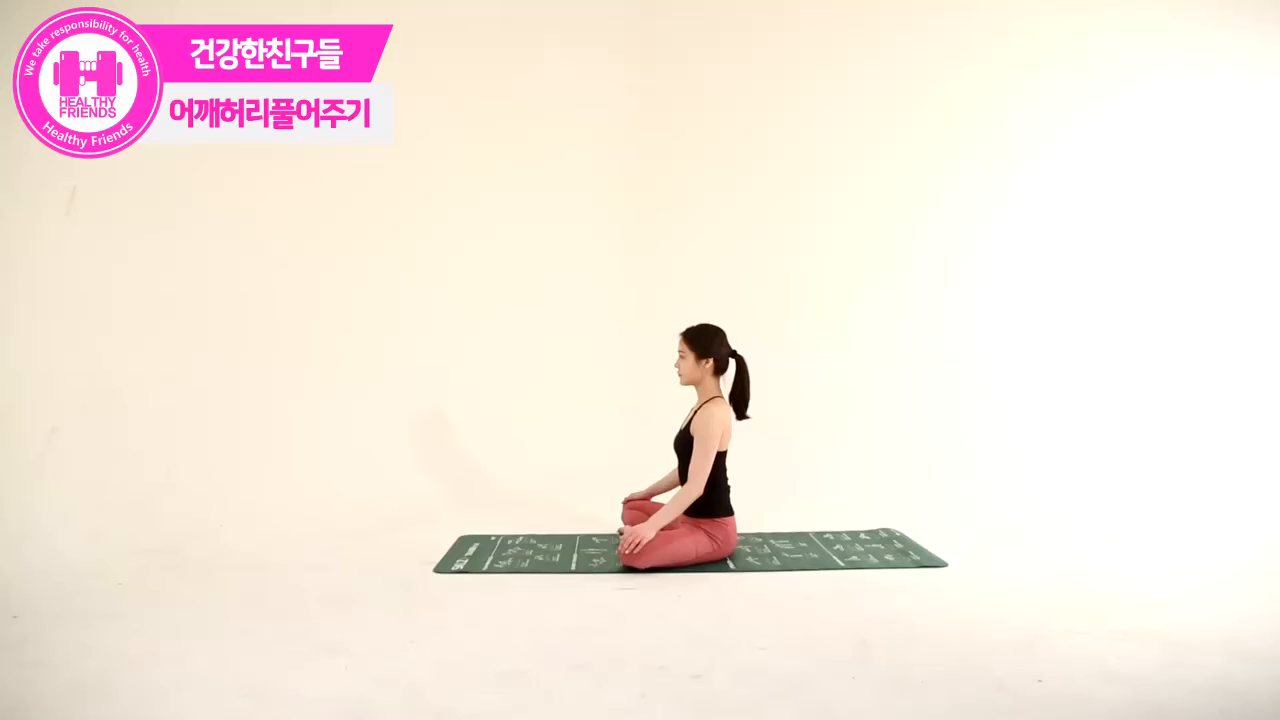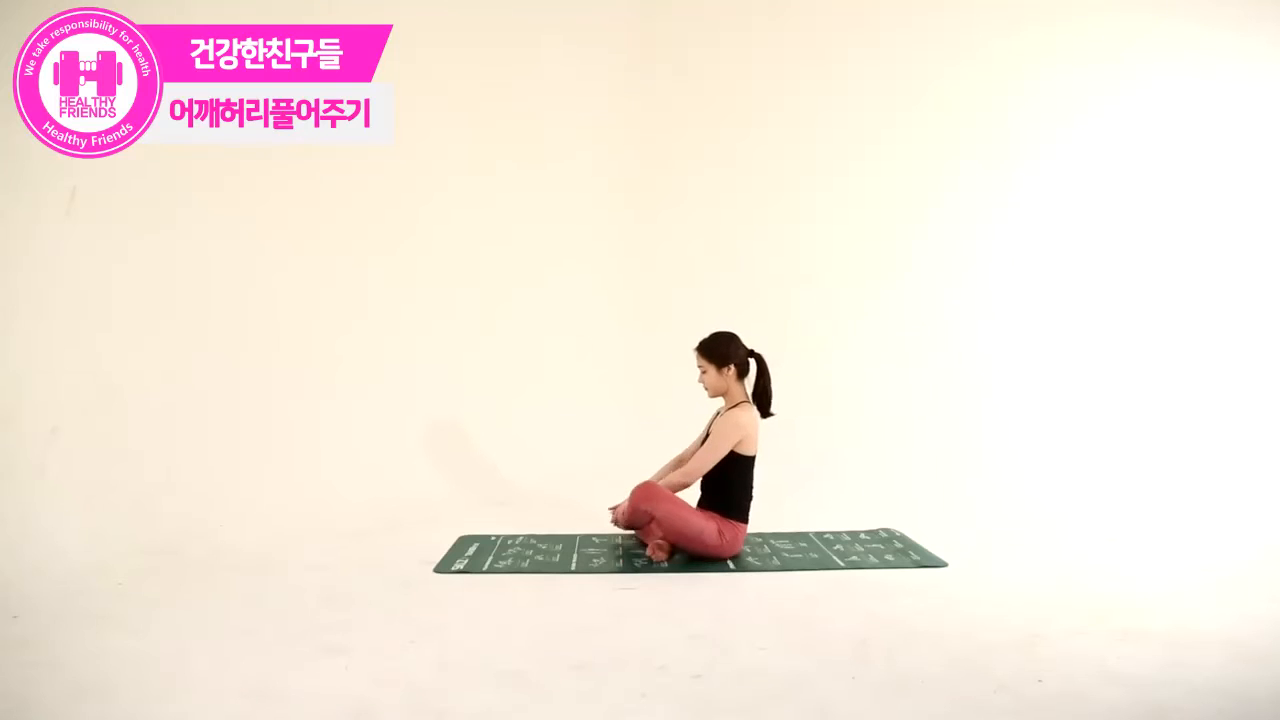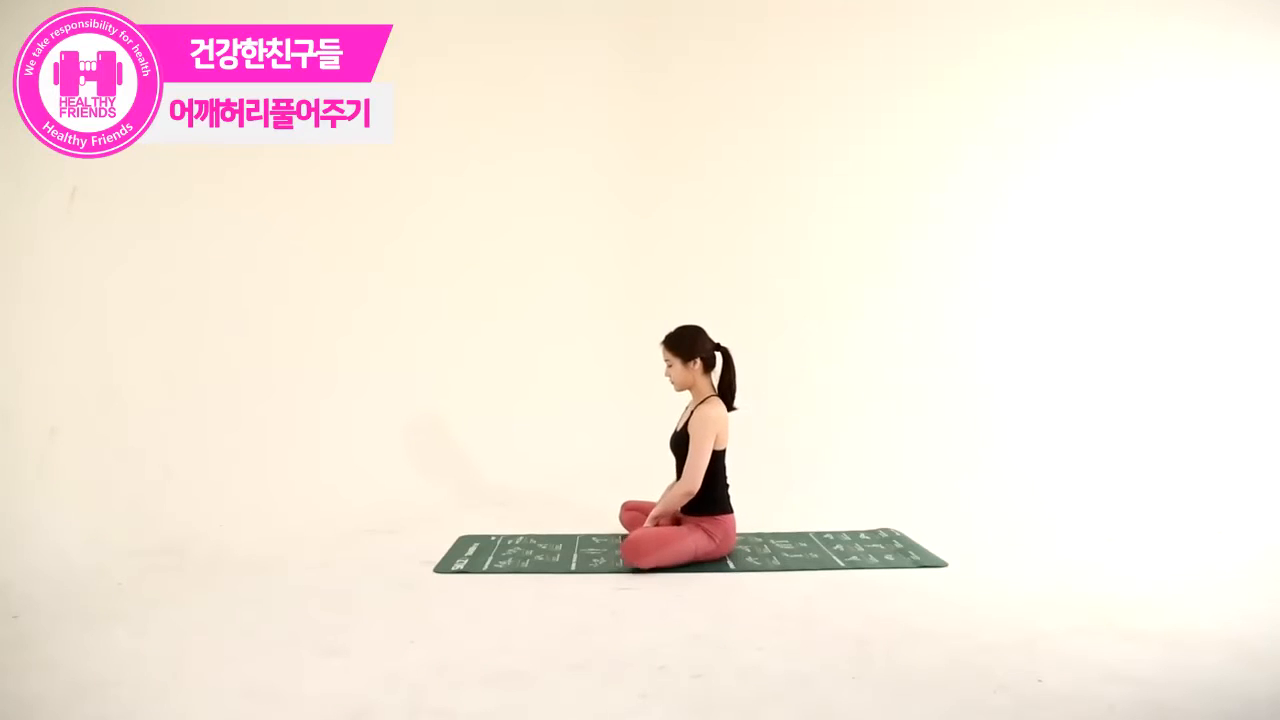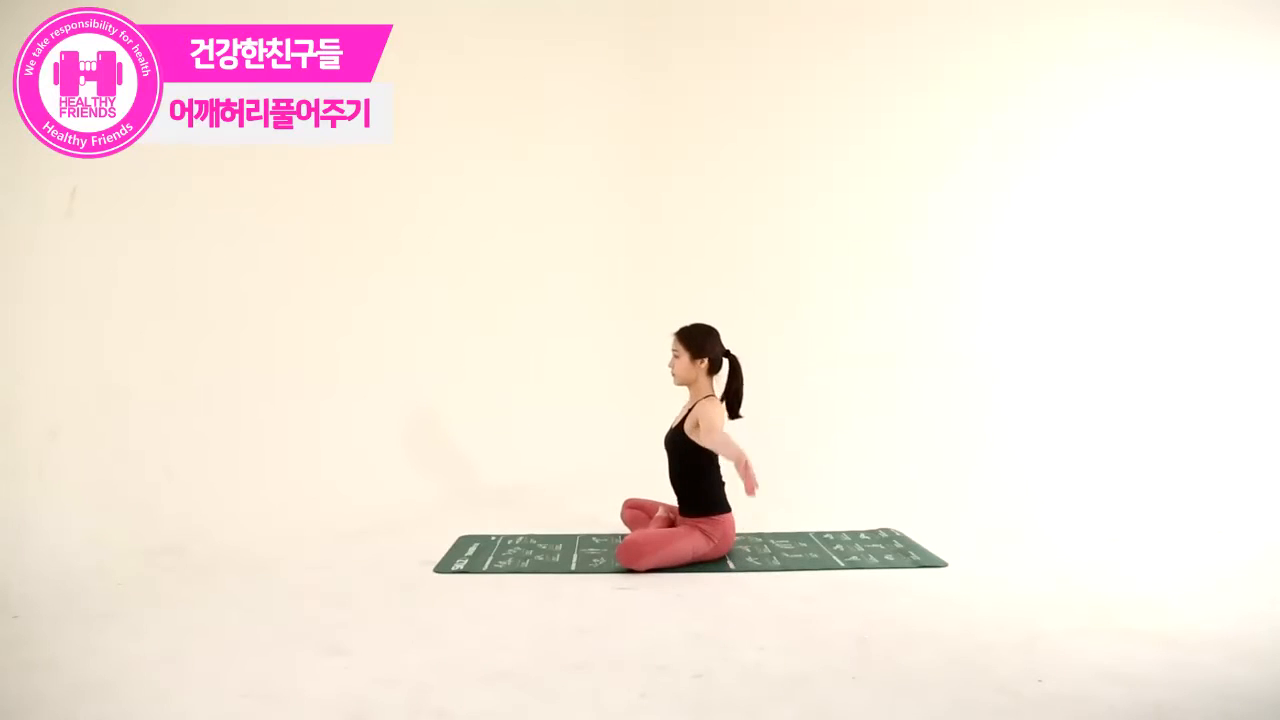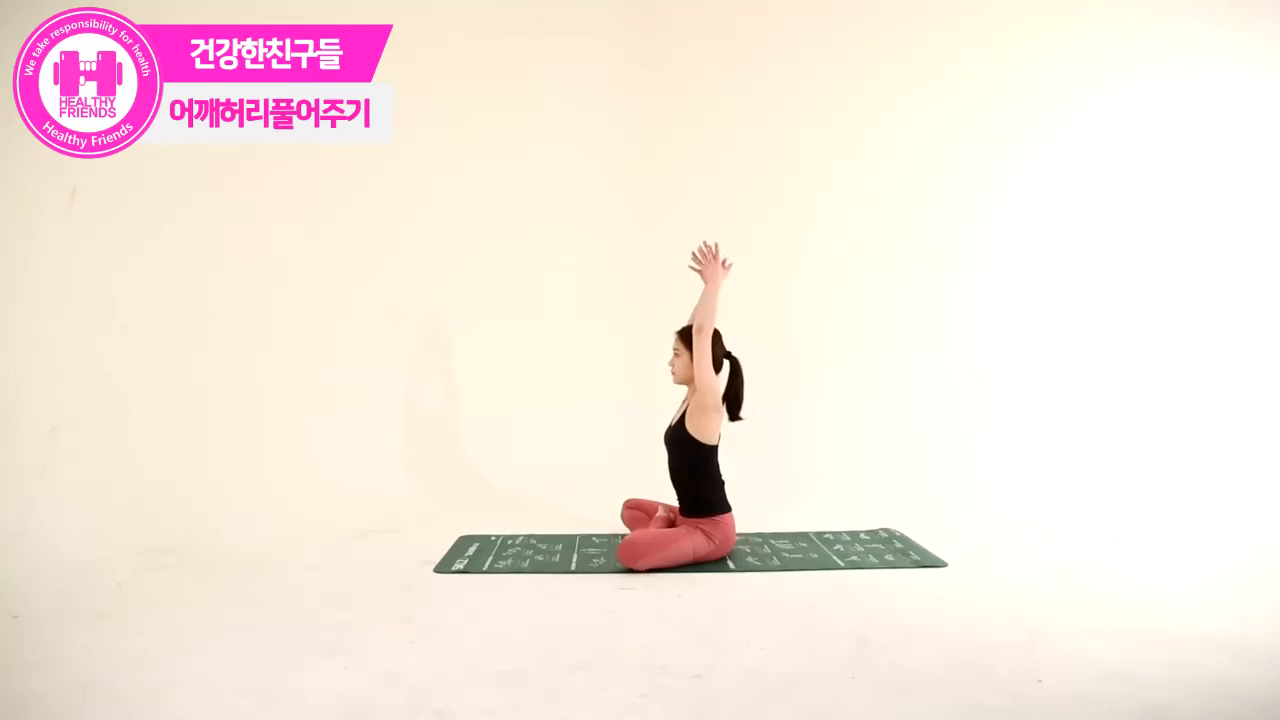
dt=1s
person 1, frame 1
left shoulder: (713, 413)
right shoulder: (704, 408)
left elbow: (696, 485)
left wrist: (652, 526)
right wrist: (648, 492)
left hip: (712, 531)
right hip: (695, 520)
left knee: (631, 552)
right knee: (632, 509)
person 1, frame 2
left shoulder: (738, 418)
right shoulder: (726, 413)
left elbow: (687, 476)
right elbow: (683, 459)
left wrist: (634, 500)
right wrist: (633, 502)
left hip: (723, 532)
right hip: (709, 522)
left knee: (644, 495)
right knee: (638, 510)
person 1, frame 3
left shoulder: (709, 413)
right shoulder: (697, 407)
left elbow: (690, 485)
left wrist: (656, 513)
right wrist: (661, 509)
left hip: (712, 529)
right hip: (693, 517)
left knee: (633, 550)
right knee: (629, 510)
person 1, frame 4
left shoulder: (708, 409)
right shoulder: (695, 404)
left elbow: (715, 437)
left wrist: (738, 457)
left hip: (710, 528)
right hip: (691, 516)
left knee: (629, 552)
right knee: (631, 508)
person 1, frame 5
left shoulder: (708, 402)
right shoulder: (694, 397)
left elbow: (702, 333)
right elbow: (696, 331)
left wrist: (714, 284)
right wrist: (709, 285)
left hip: (711, 529)
right hip: (693, 518)
left knee: (630, 552)
right knee: (631, 509)
